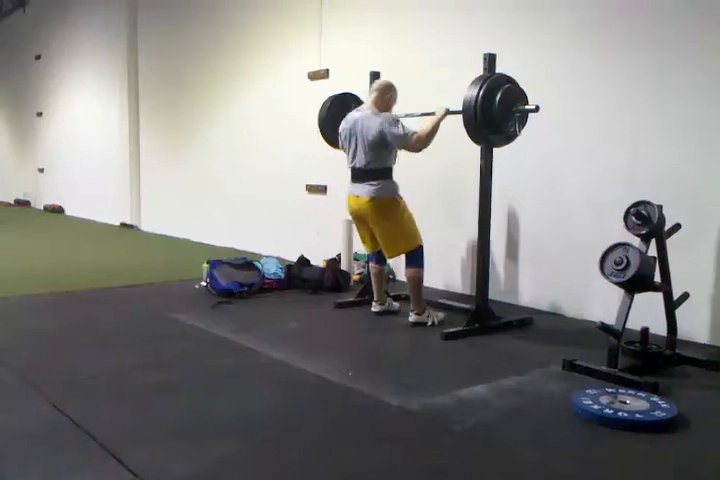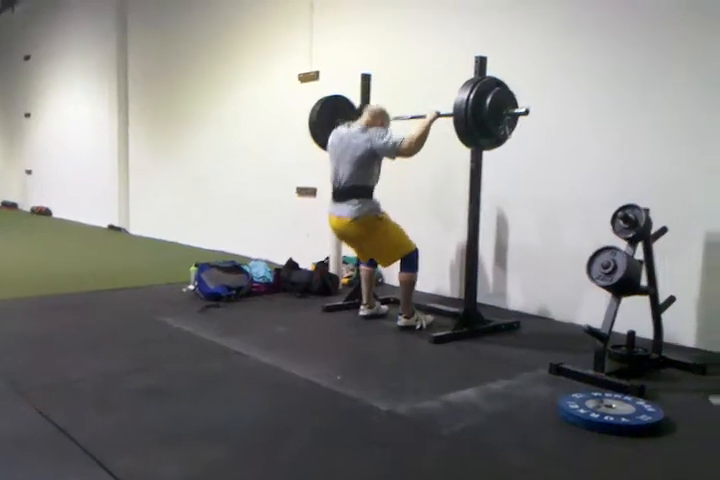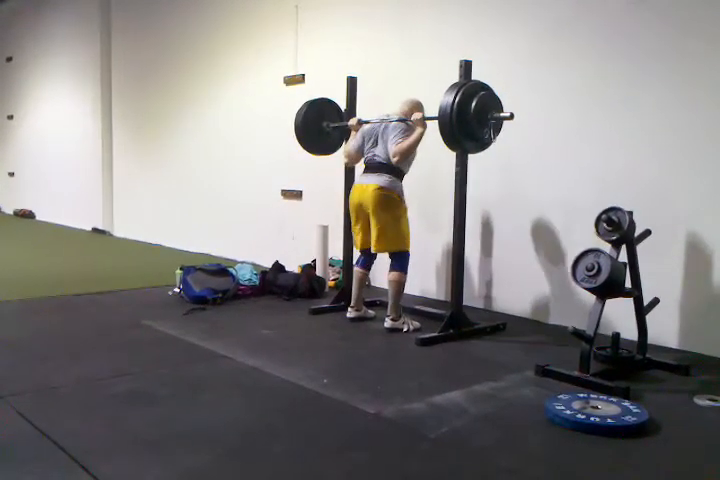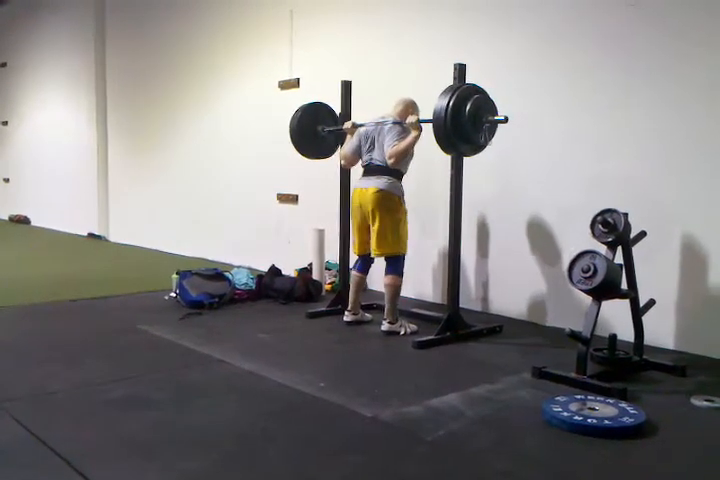
dt=0.5s
person 1, frame 1
left shoulder: (347, 121)
right shoulder: (383, 122)
right elbow: (417, 143)
right wrist: (439, 118)
left hip: (354, 198)
right hip: (379, 197)
left knee: (376, 250)
right knee: (413, 250)
left ankle: (380, 301)
right ankle: (419, 311)
person 1, frame 2
left shoulder: (337, 134)
right shoulder: (372, 137)
right elbow: (409, 147)
left wrist: (360, 126)
right wrist: (428, 121)
left hip: (336, 217)
right hip: (361, 216)
left knee: (370, 254)
right knee: (409, 255)
left ankle: (368, 305)
right ankle: (407, 316)
person 1, frame 3
left shoulder: (371, 126)
right shoulder: (402, 127)
left elbow: (349, 159)
right elbow: (397, 157)
left wrist: (355, 131)
right wrist: (420, 130)
left hip: (359, 190)
right hip: (383, 191)
left knee: (366, 252)
right knee: (399, 255)
left ankle: (355, 307)
right ankle: (394, 318)
person 1, frame 4
left shoulder: (367, 128)
right shoulder: (397, 128)
left elbow: (345, 161)
right elbow: (393, 159)
left wrist: (350, 135)
right wrist: (415, 133)
left hip: (360, 192)
right hip: (384, 194)
left knee: (364, 256)
right knee: (395, 259)
left ankle: (352, 311)
right ankle: (391, 320)
